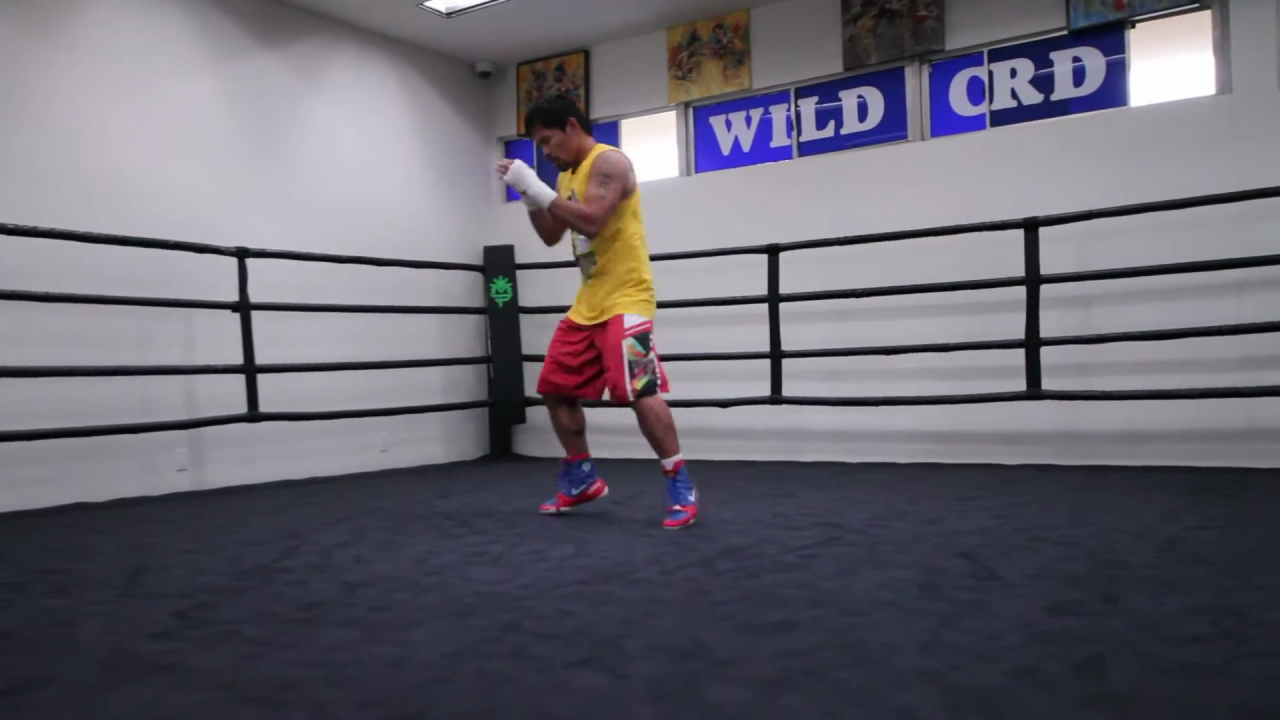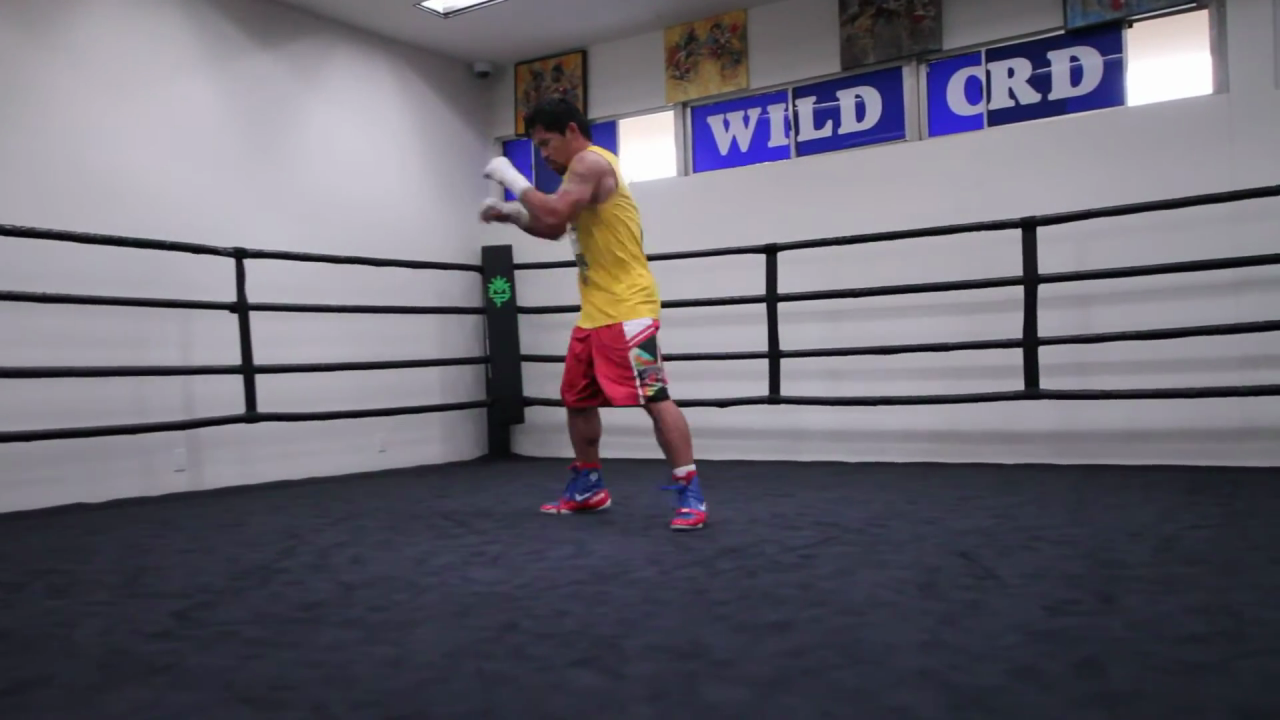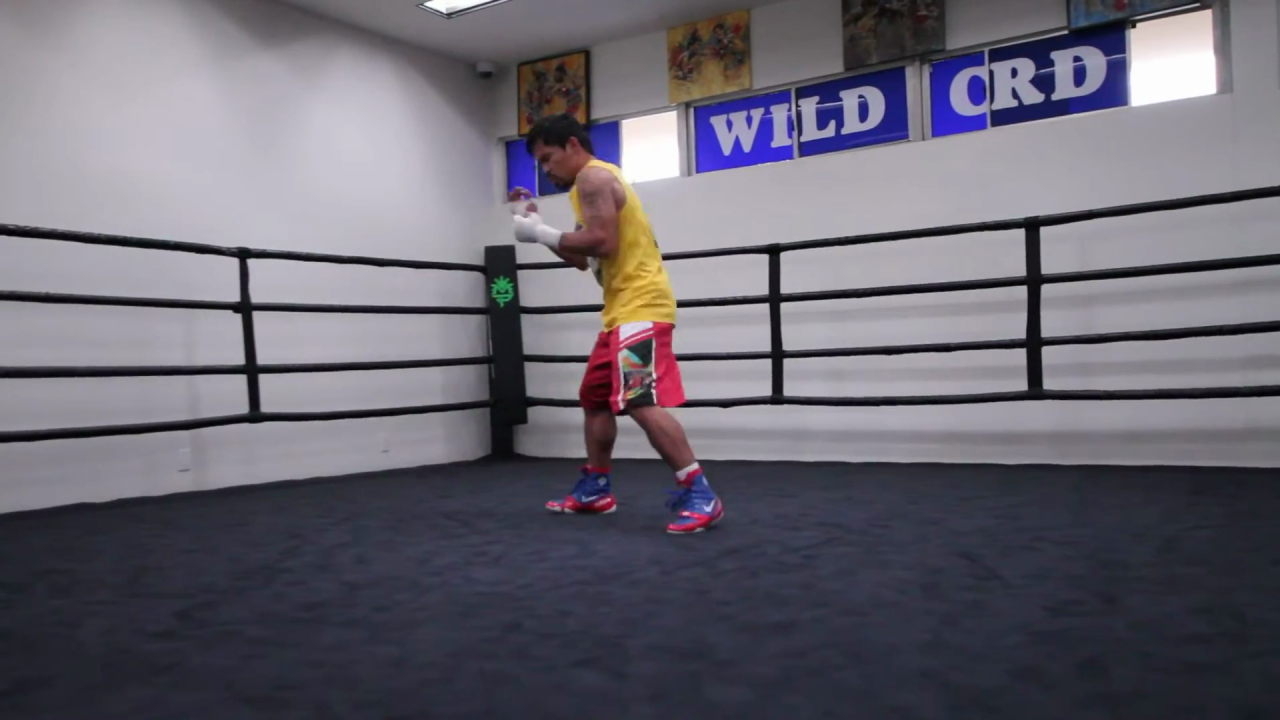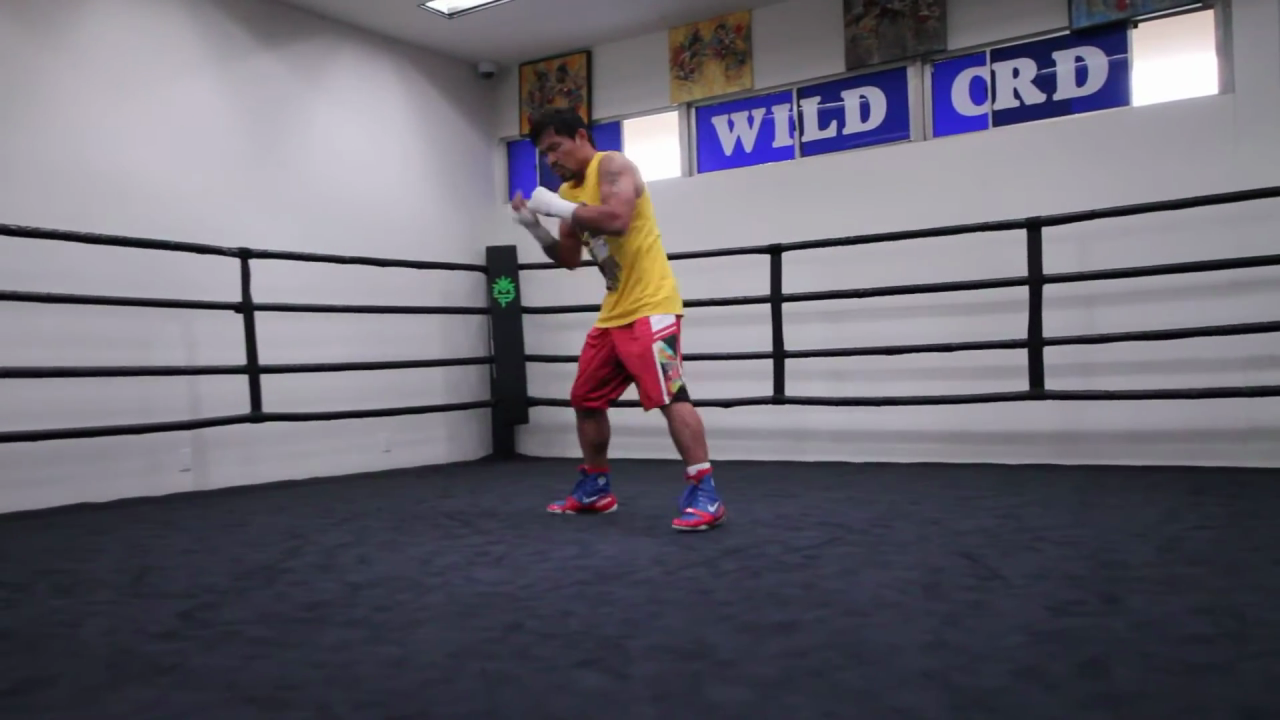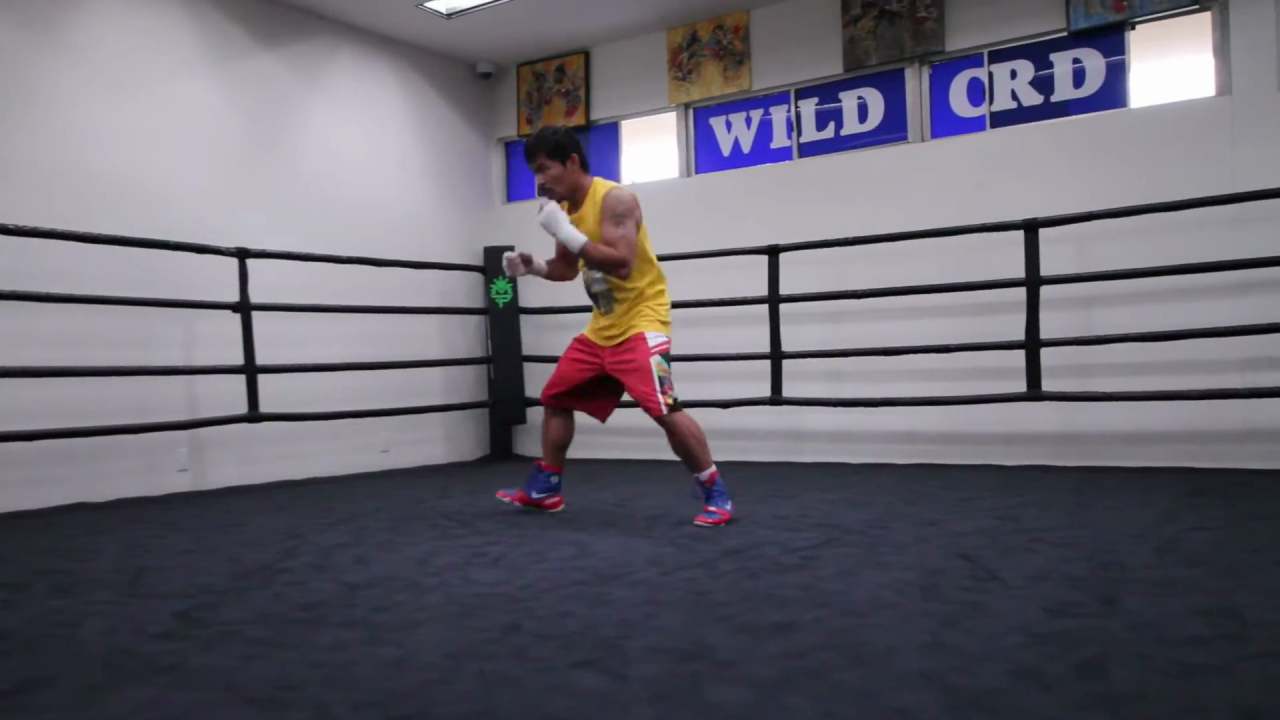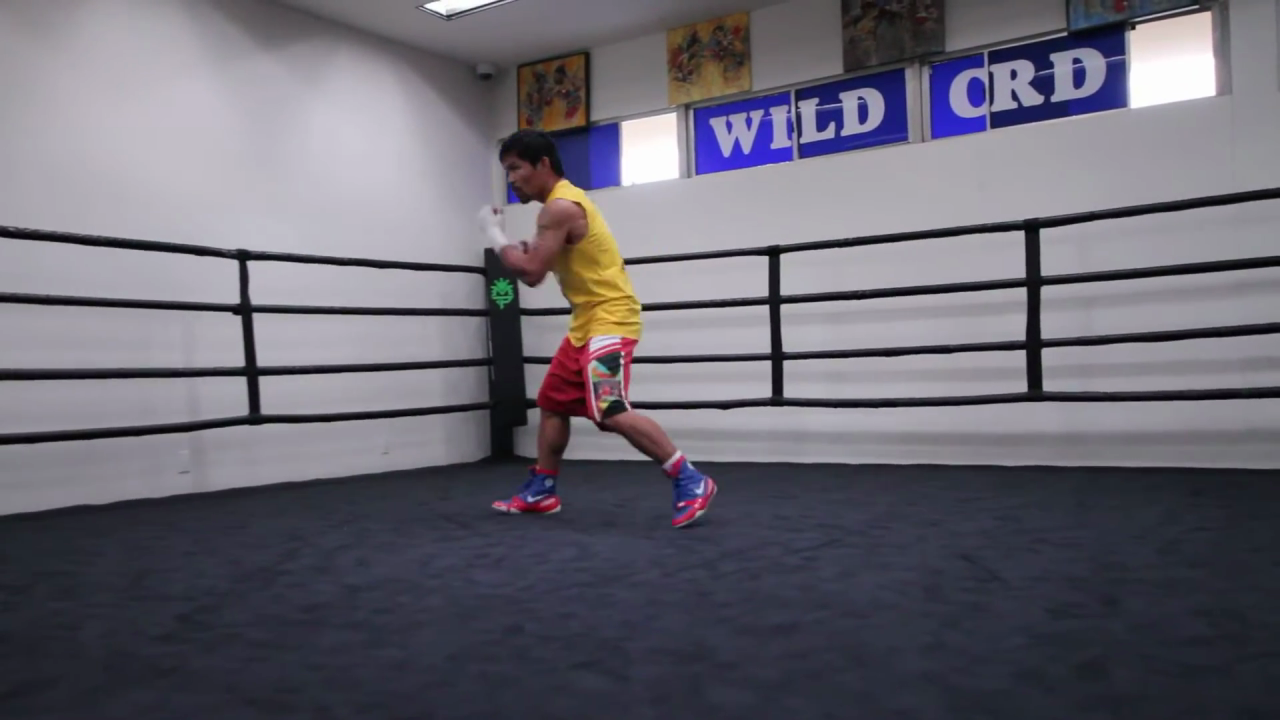
dt=0.2s
person 1, frame 1
left shoulder: (610, 162)
right shoulder: (568, 175)
left elbow: (590, 221)
right elbow: (551, 234)
left wrist: (534, 187)
right wrist: (525, 192)
left hip: (625, 303)
right hip: (587, 306)
left knee: (641, 394)
right knee: (554, 388)
left ankle: (681, 488)
right ankle: (582, 478)
person 1, frame 2
left shoulder: (591, 164)
right shoulder: (581, 171)
left elbow: (553, 216)
right elbow: (551, 229)
left wrist: (511, 178)
right wrist: (508, 213)
left hip: (627, 307)
right hip: (596, 312)
left knee: (652, 397)
right knee: (577, 399)
left ankle: (691, 493)
right ankle: (587, 488)
person 1, frame 3
left shoulder: (594, 178)
right shoulder: (591, 184)
left elbow: (602, 243)
right elbow: (588, 258)
left wrist: (544, 234)
right wrist: (537, 225)
left hip: (641, 308)
right hip: (624, 314)
left knee: (640, 404)
right knee: (595, 400)
left ankle: (700, 495)
right ankle: (594, 490)
person 1, frame 4
left shoulder: (612, 166)
right shoulder: (570, 191)
left elbow: (617, 222)
right elbow: (566, 256)
left wrist: (559, 207)
right wrist: (533, 226)
left hip: (652, 304)
right hip: (616, 311)
left knee: (669, 396)
right knee: (586, 400)
left ankle: (705, 494)
right ankle: (595, 490)
person 1, frame 5
left shoulder: (615, 199)
right shoulder: (565, 208)
left elbow: (622, 265)
right elbow: (566, 269)
left wrist: (566, 232)
right wrist: (530, 266)
left hip: (641, 322)
right hip: (602, 328)
left knee: (664, 408)
right knee: (555, 399)
left ankle: (716, 494)
right ankle: (544, 488)
person 1, frame 6
left shoulder: (561, 207)
right shoulder: (558, 202)
left elbow: (532, 273)
right elbow: (541, 260)
left wrist: (496, 239)
right wrist: (509, 241)
left hip: (609, 321)
right hip: (585, 325)
left knee: (612, 413)
right knee: (551, 404)
left ankle: (691, 483)
right ankle: (540, 490)
